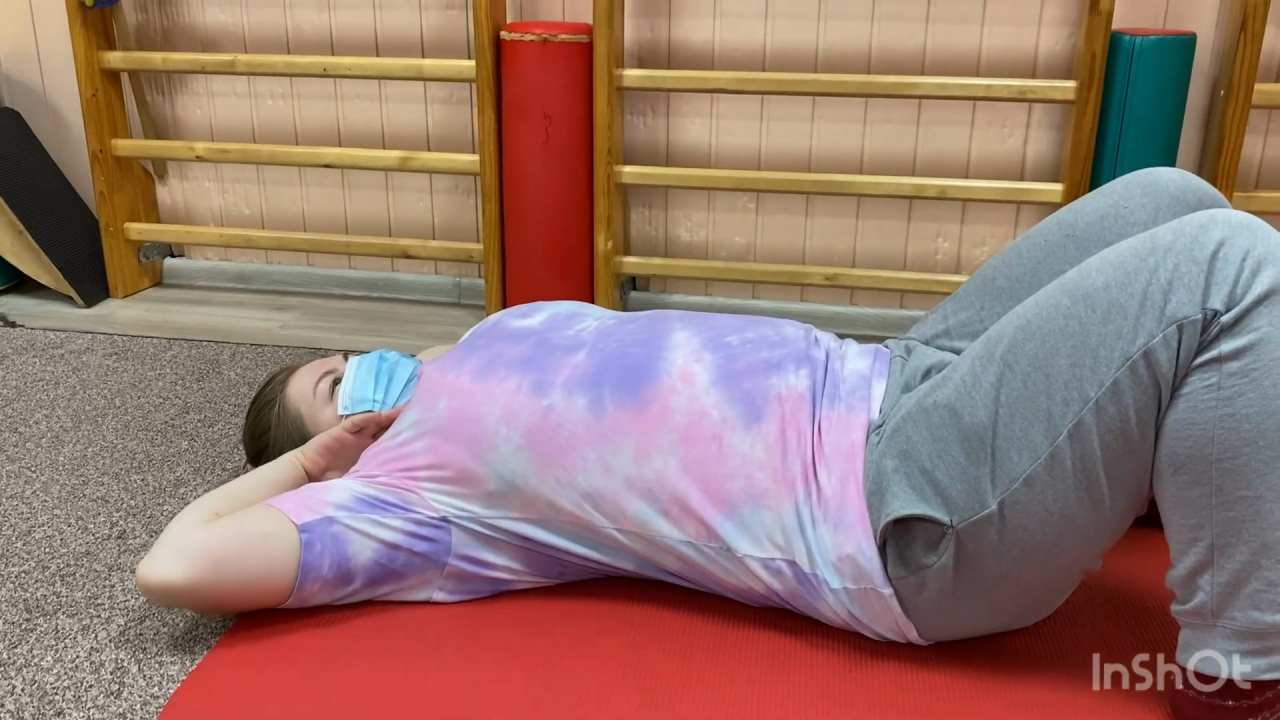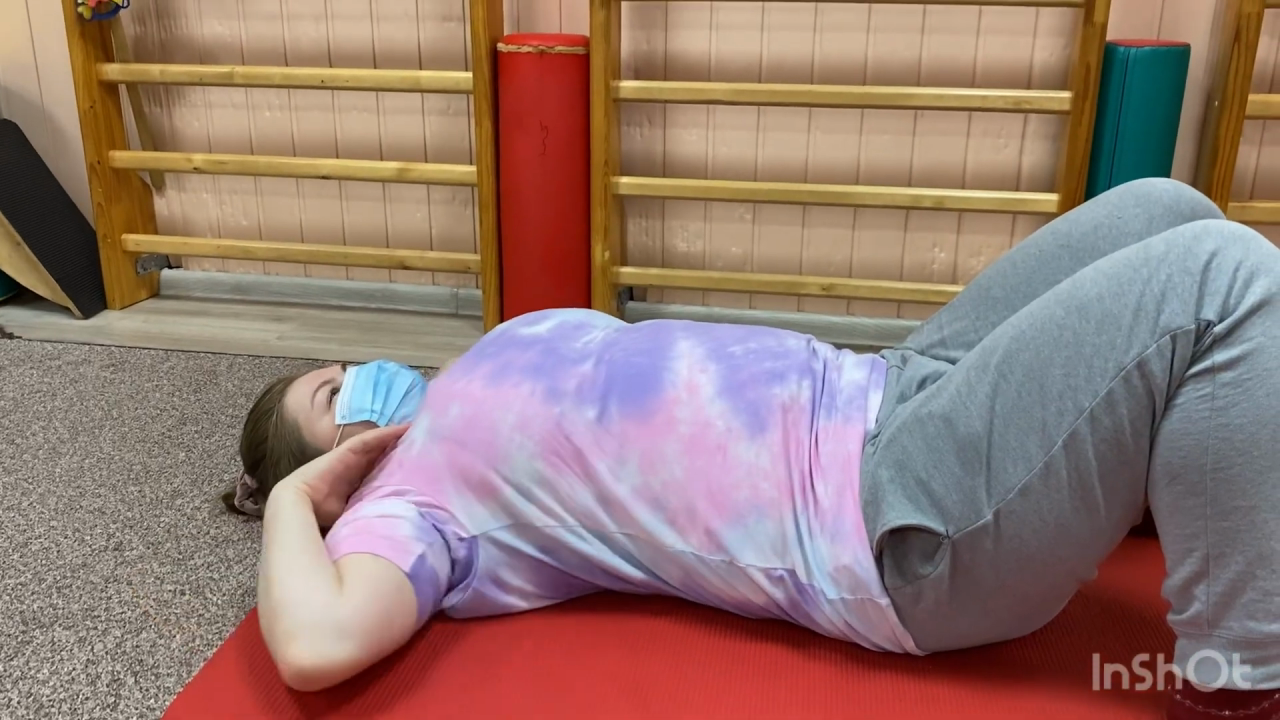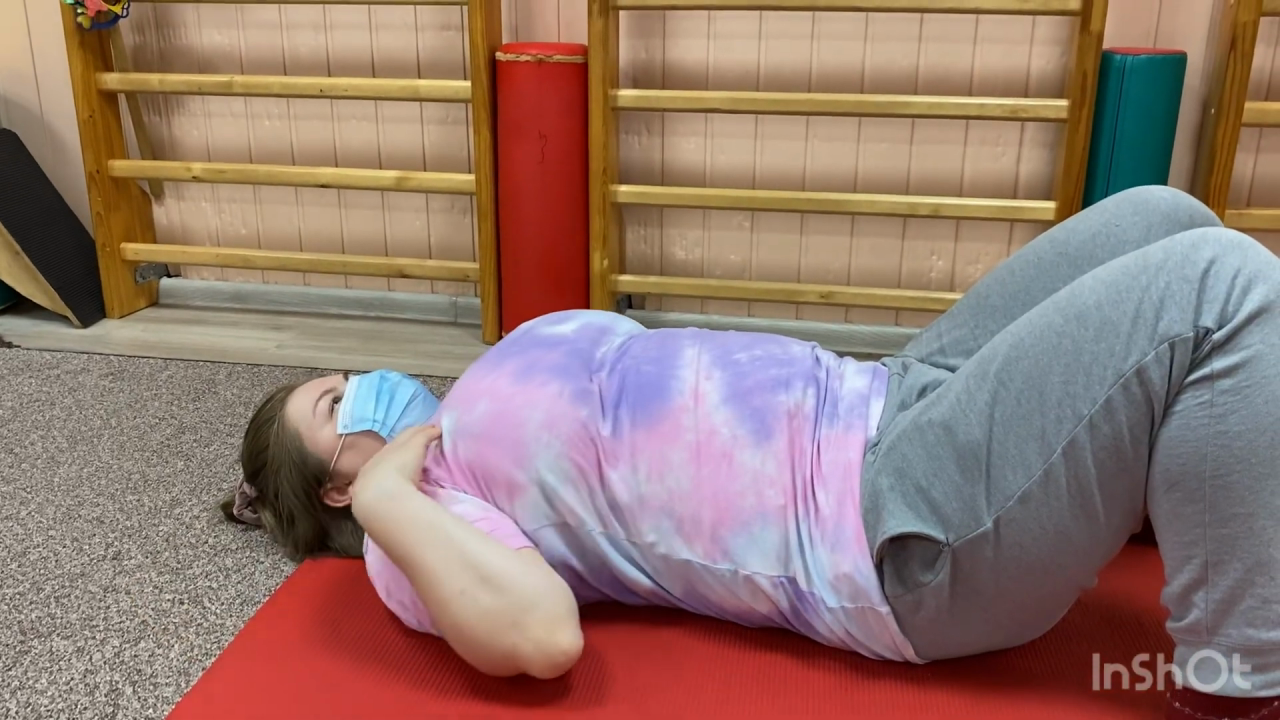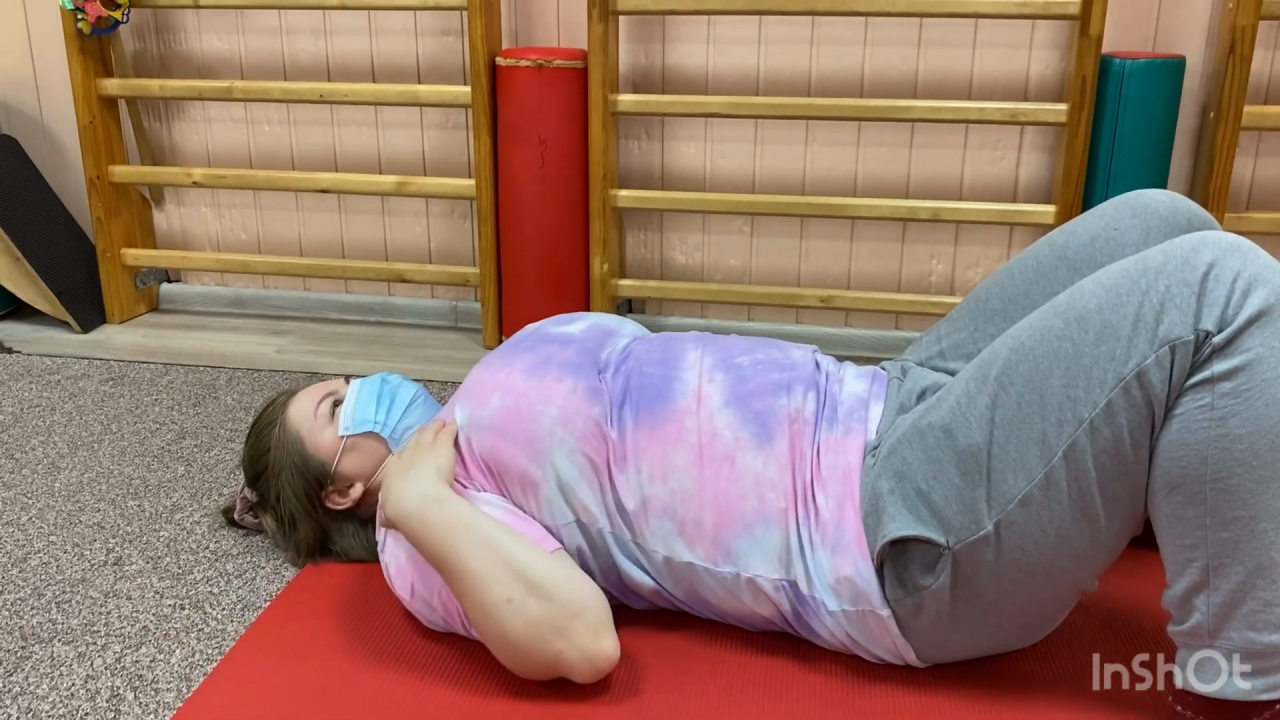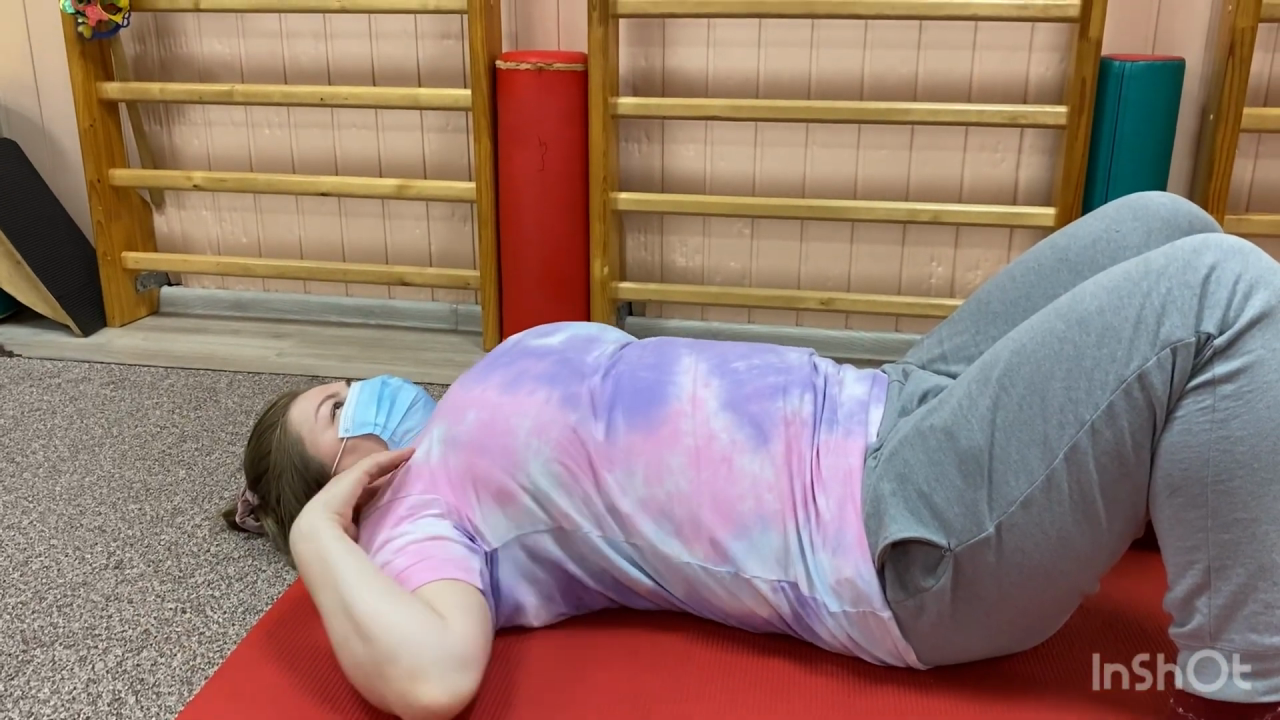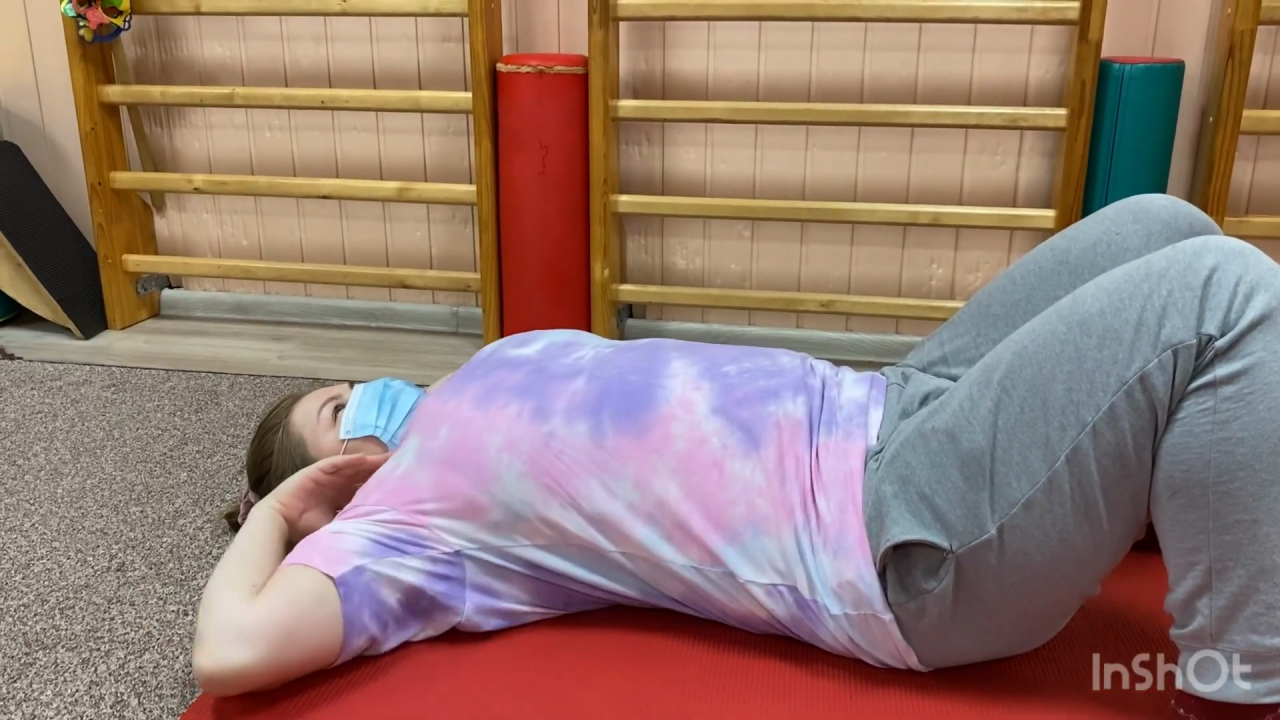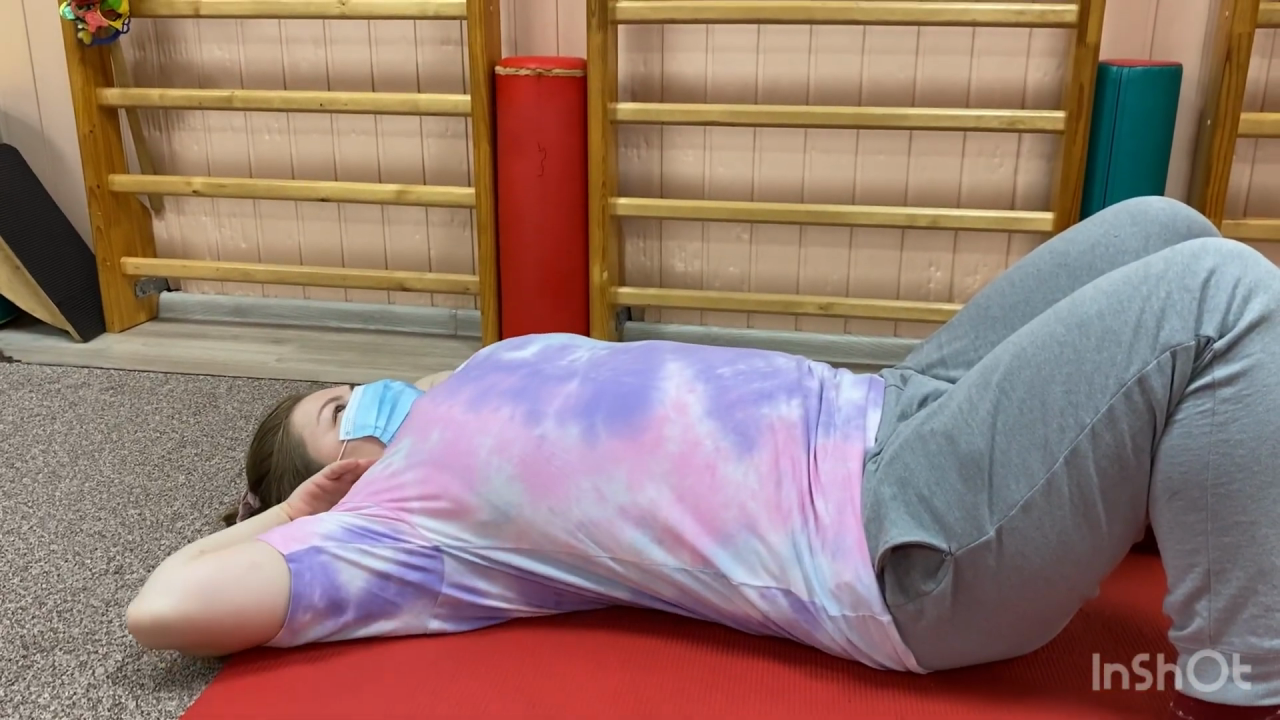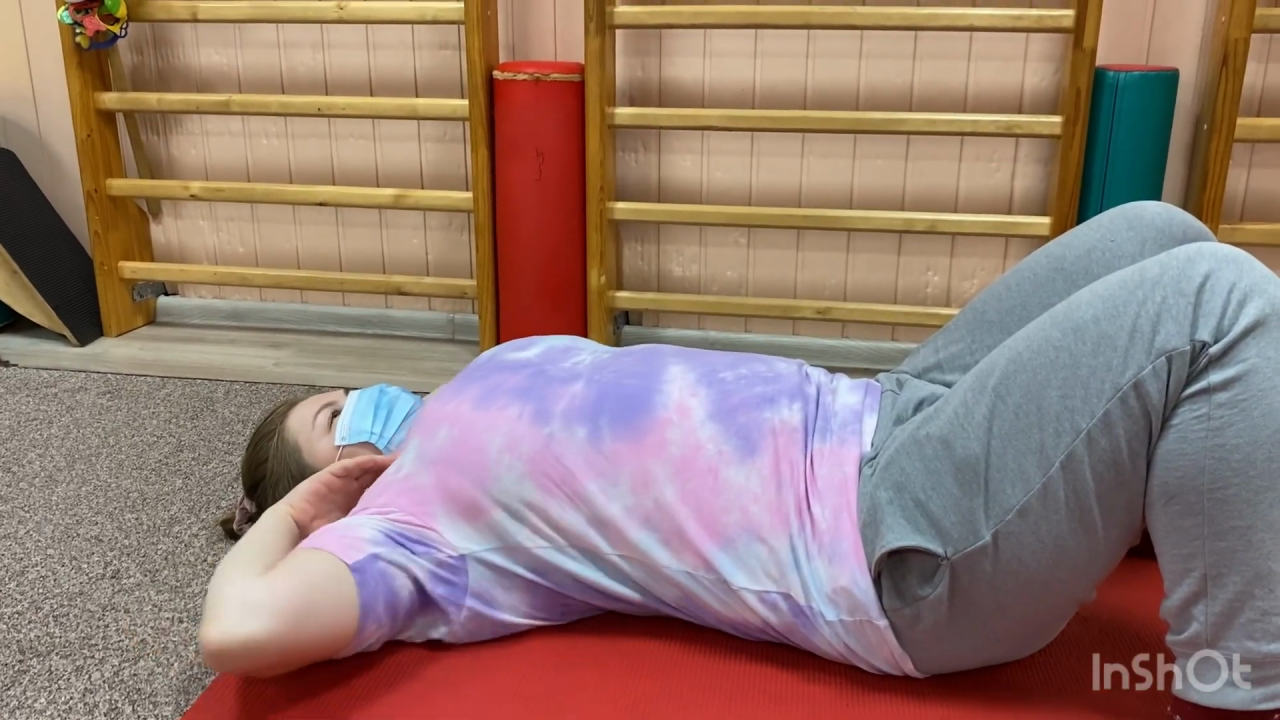
dt=0.5s
person 1, frame 1
left shoulder: (469, 381)
right shoulder: (407, 490)
right elbow: (174, 569)
right wrist: (294, 468)
left hip: (892, 390)
right hip: (911, 514)
left knee: (1168, 202)
person 1, frame 2
left shoulder: (472, 410)
right shoulder: (415, 499)
right wrist: (291, 495)
left hip: (886, 399)
right hip: (908, 525)
left knee: (1164, 211)
person 1, frame 3
left shoulder: (482, 414)
right shoulder: (419, 515)
right elbow: (547, 635)
right wrist: (390, 499)
left hip: (887, 409)
right hip: (910, 530)
left knee: (1162, 220)
person 1, frame 4
left shoulder: (481, 418)
right shoulder: (427, 531)
right wrist: (413, 500)
left hip: (888, 408)
right hip: (911, 537)
left knee: (1159, 224)
person 1, frame 5
left shoulder: (476, 424)
right shoulder: (422, 514)
right wrist: (313, 528)
left hip: (892, 415)
right hip: (911, 537)
left knee: (1163, 224)
person 1, frame 6
left shoulder: (460, 422)
right shoulder: (401, 516)
right wrist: (265, 515)
left hip: (885, 415)
right hip: (913, 544)
left knee: (1161, 229)
person 1, frame 7
left shoulder: (485, 385)
right shoulder: (399, 515)
right elbow: (163, 607)
right wrist: (285, 511)
left hip: (887, 418)
right hip: (911, 541)
left knee: (1161, 232)
person 1, frame 8
left shoulder: (466, 424)
right shoulder: (406, 518)
right elbow: (240, 629)
right wrist: (288, 511)
left hip: (883, 423)
right hip: (906, 547)
left knee: (1155, 235)
